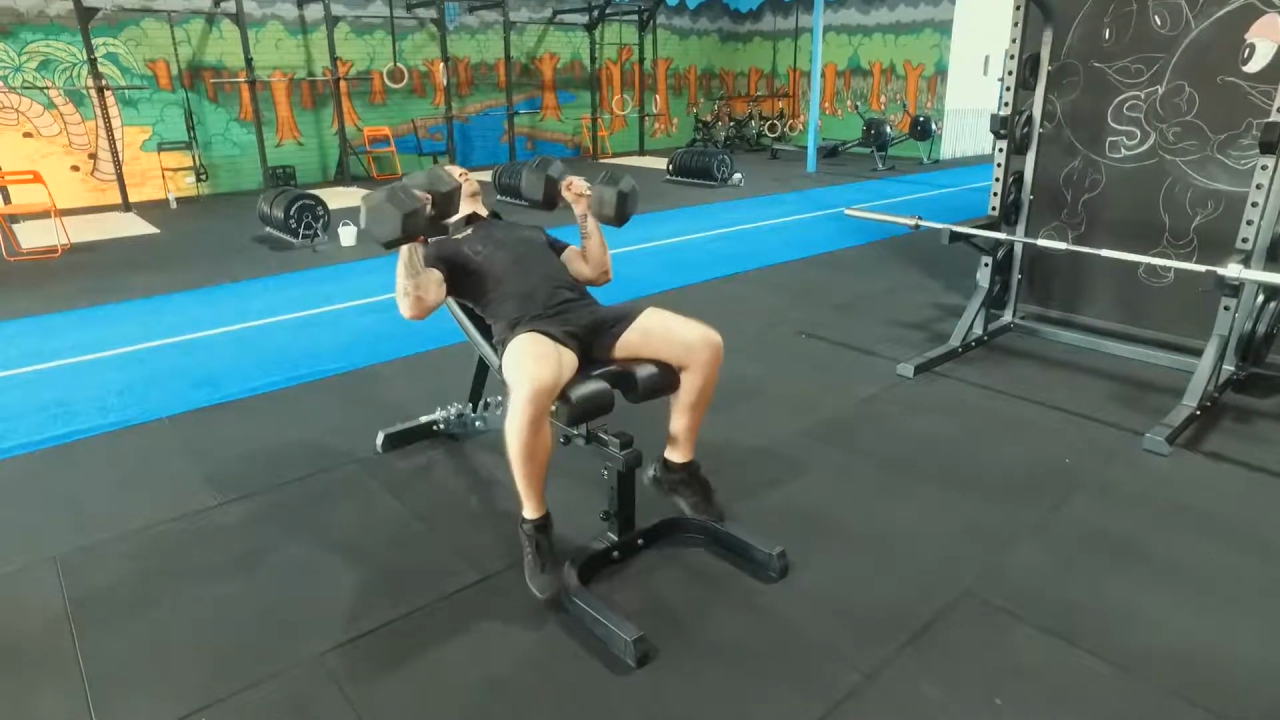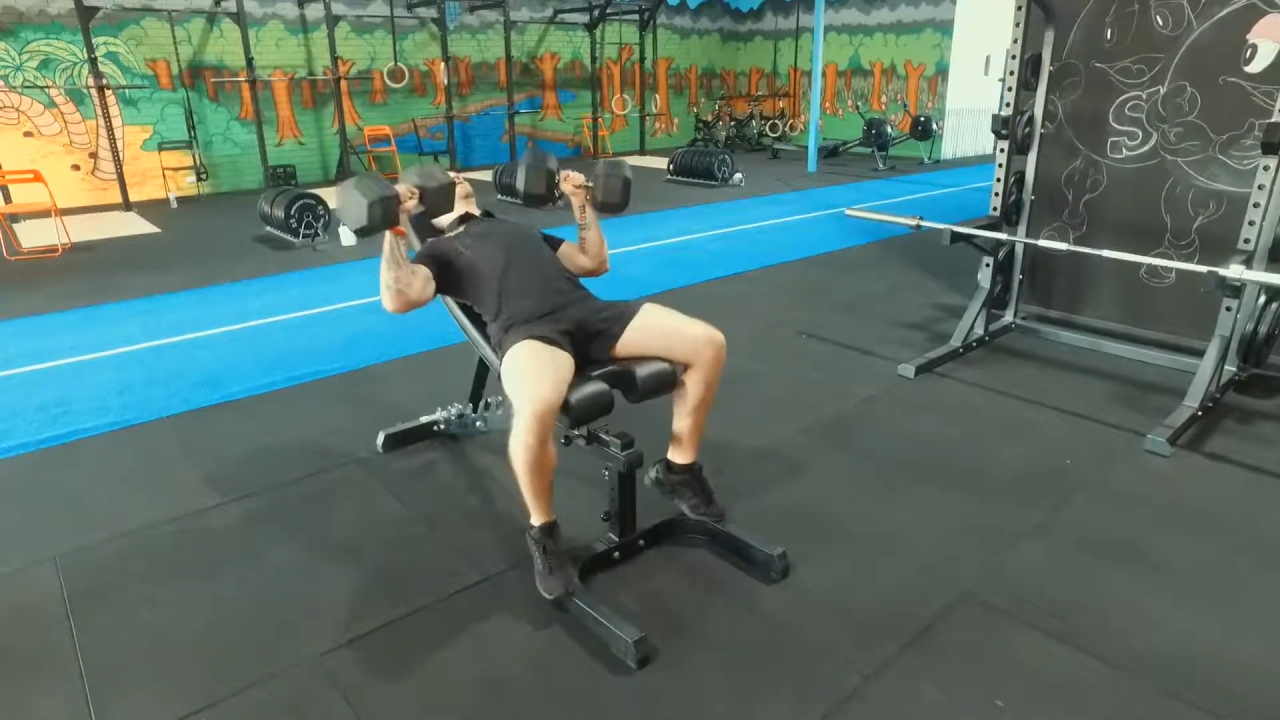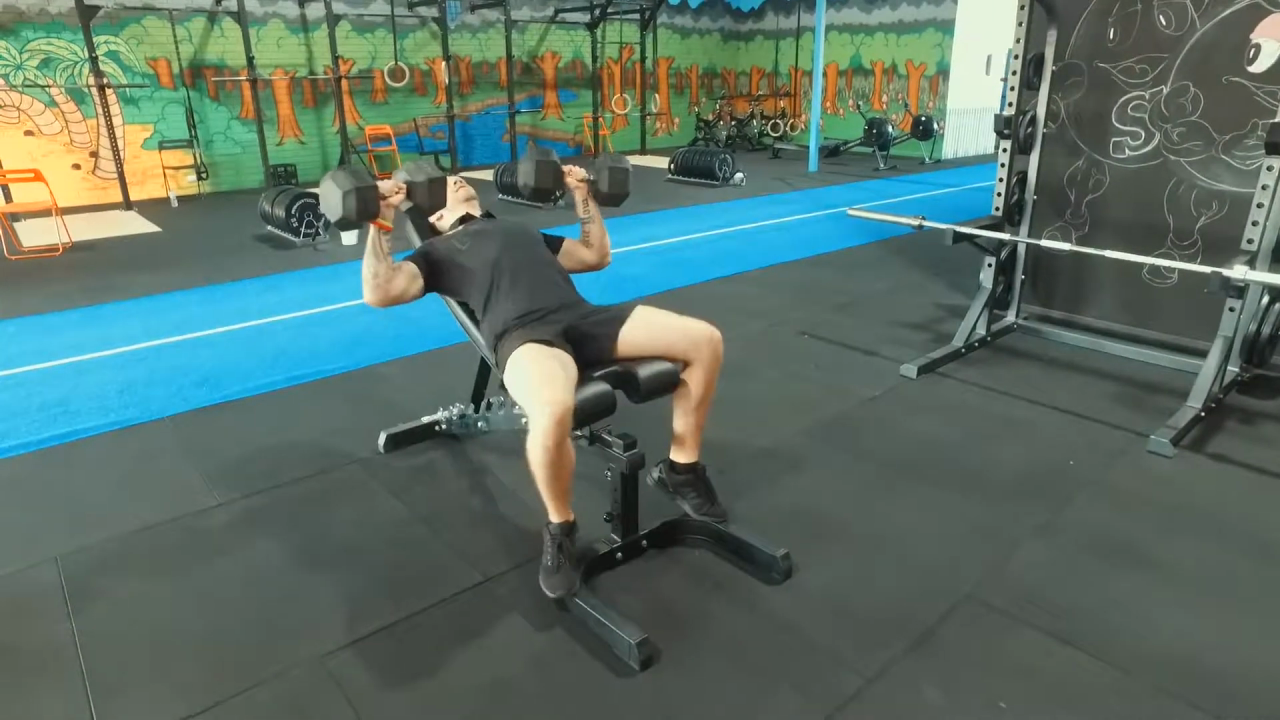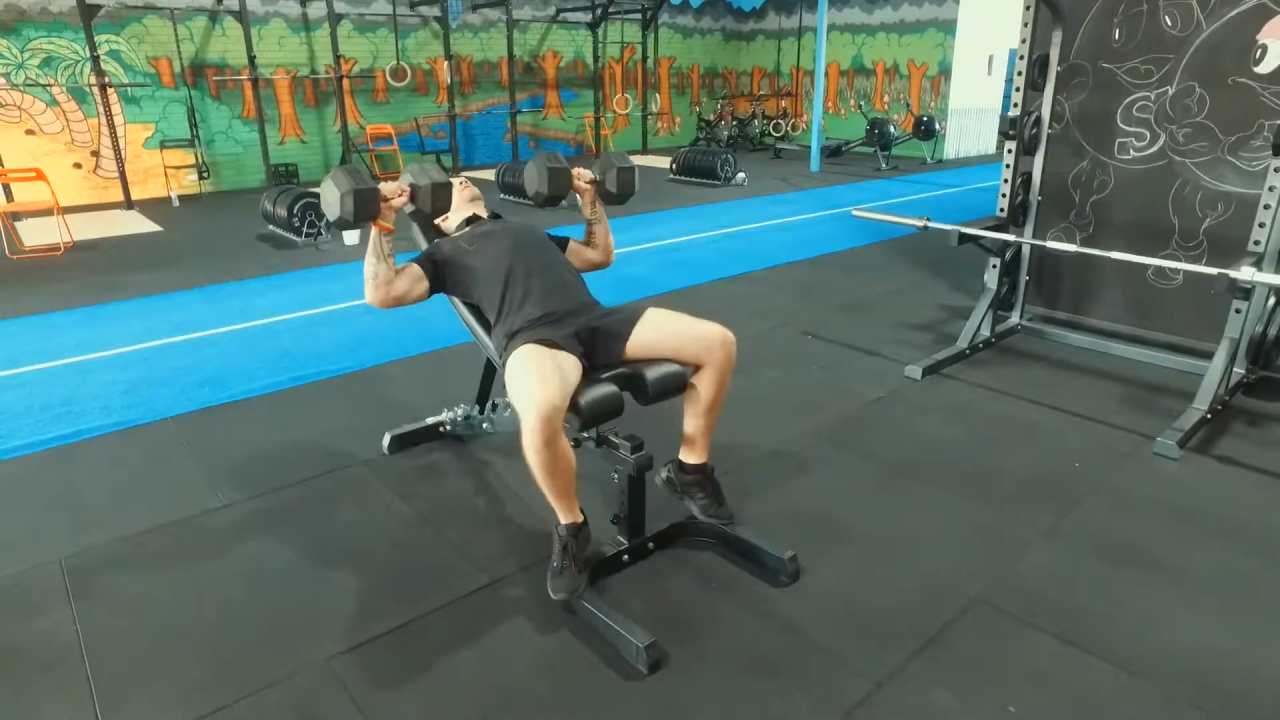
dt=0.2s
person 1, frame 1
left shoulder: (529, 231)
right shoulder: (446, 250)
left elbow: (599, 272)
right elbow: (414, 306)
left wrist: (583, 212)
left hip: (592, 317)
right hip: (533, 330)
left knee: (706, 345)
right knee: (532, 390)
left ankle: (676, 467)
right ankle: (535, 524)
person 1, frame 2
left shoulder: (524, 230)
right shoulder: (440, 251)
left elbow: (595, 262)
right elbow: (397, 299)
left wrist: (580, 203)
right wrist: (397, 226)
left hip: (591, 314)
right hip: (528, 331)
left knee: (709, 344)
right knee: (536, 408)
left ankle: (678, 469)
right ankle: (542, 531)
person 1, frame 3
left shoulder: (525, 231)
right shoulder: (438, 252)
left elbow: (598, 257)
right elbow: (379, 293)
left wrist: (583, 197)
right wrist: (382, 220)
left hip: (585, 318)
right hip: (525, 333)
left knee: (706, 341)
right knee: (552, 413)
left ankle: (680, 468)
right ankle: (560, 527)
person 1, frame 4
left shoulder: (530, 230)
right shoulder: (445, 253)
left elbow: (601, 255)
right elbow: (381, 293)
left wrist: (589, 199)
right wrist: (384, 221)
left hip: (597, 319)
right hip: (534, 335)
left knee: (718, 343)
right knee: (542, 412)
left ankle: (689, 470)
right ankle: (570, 527)
